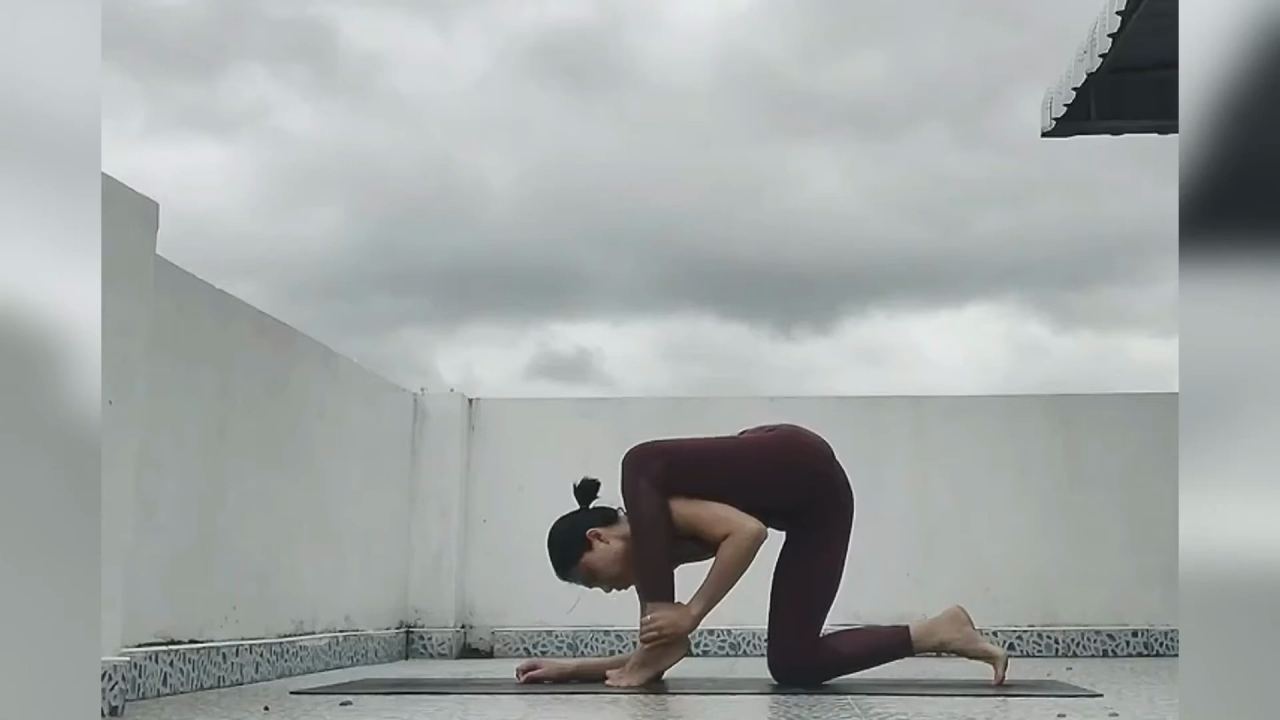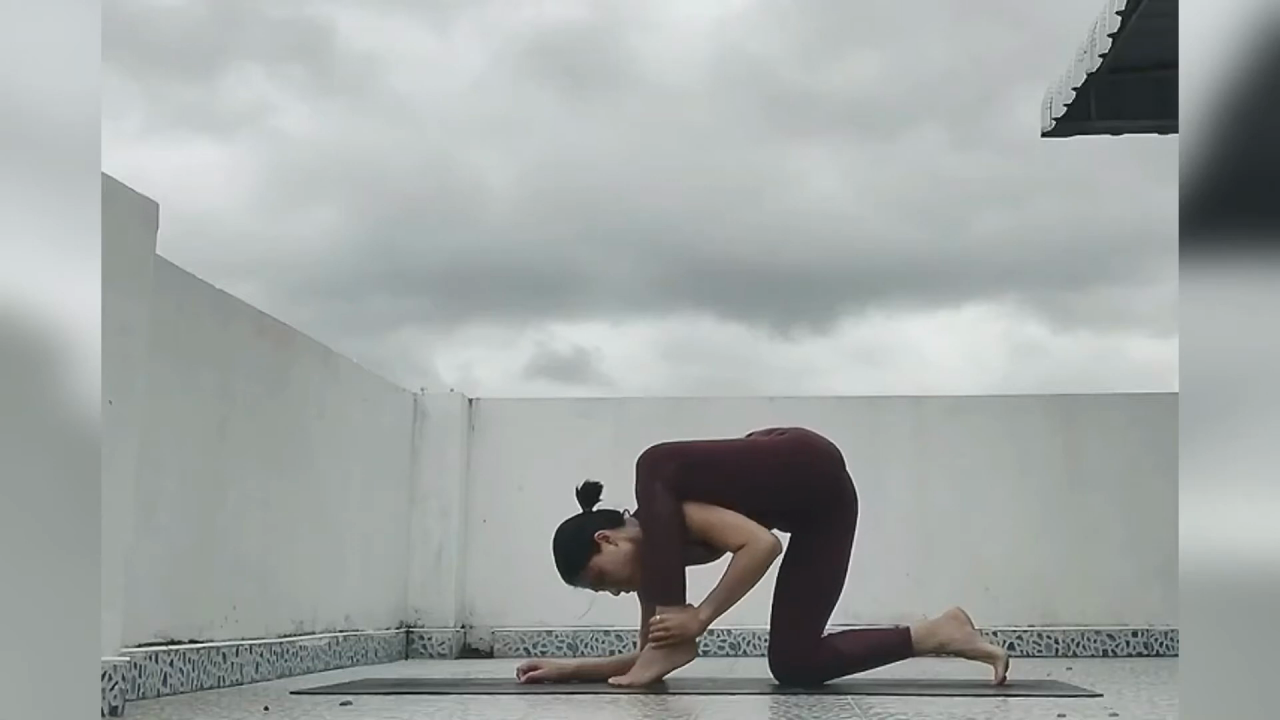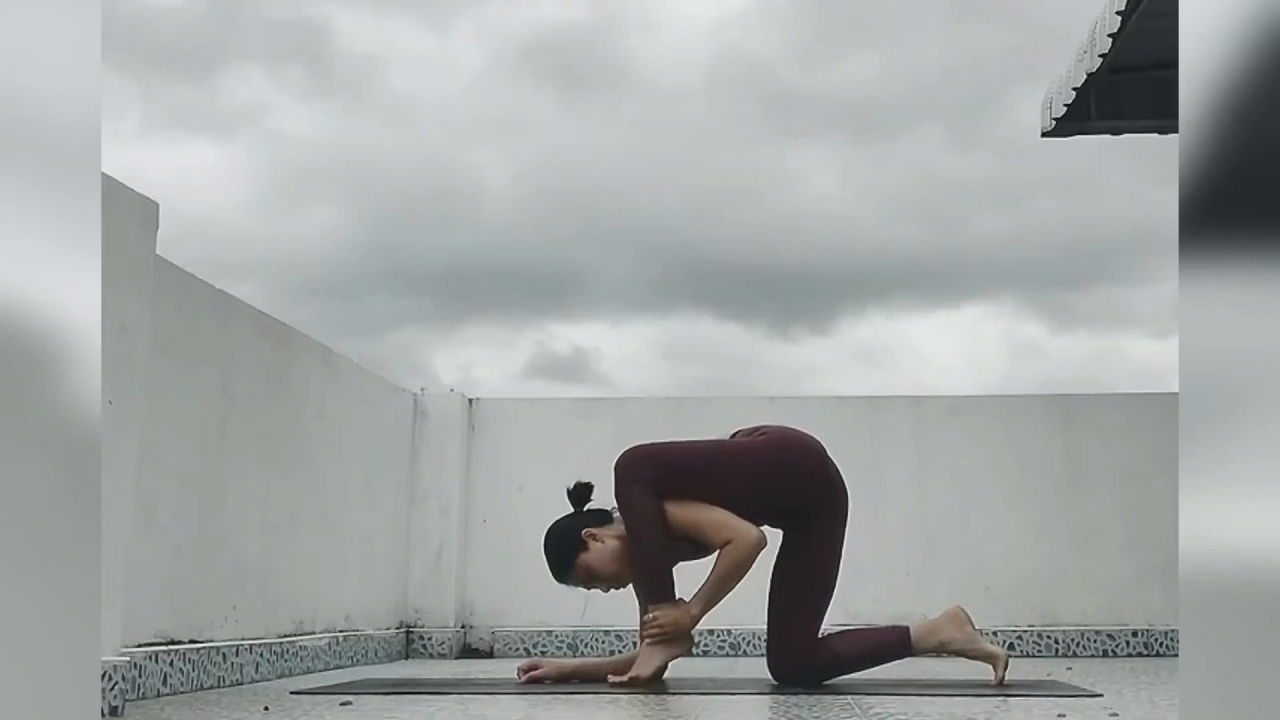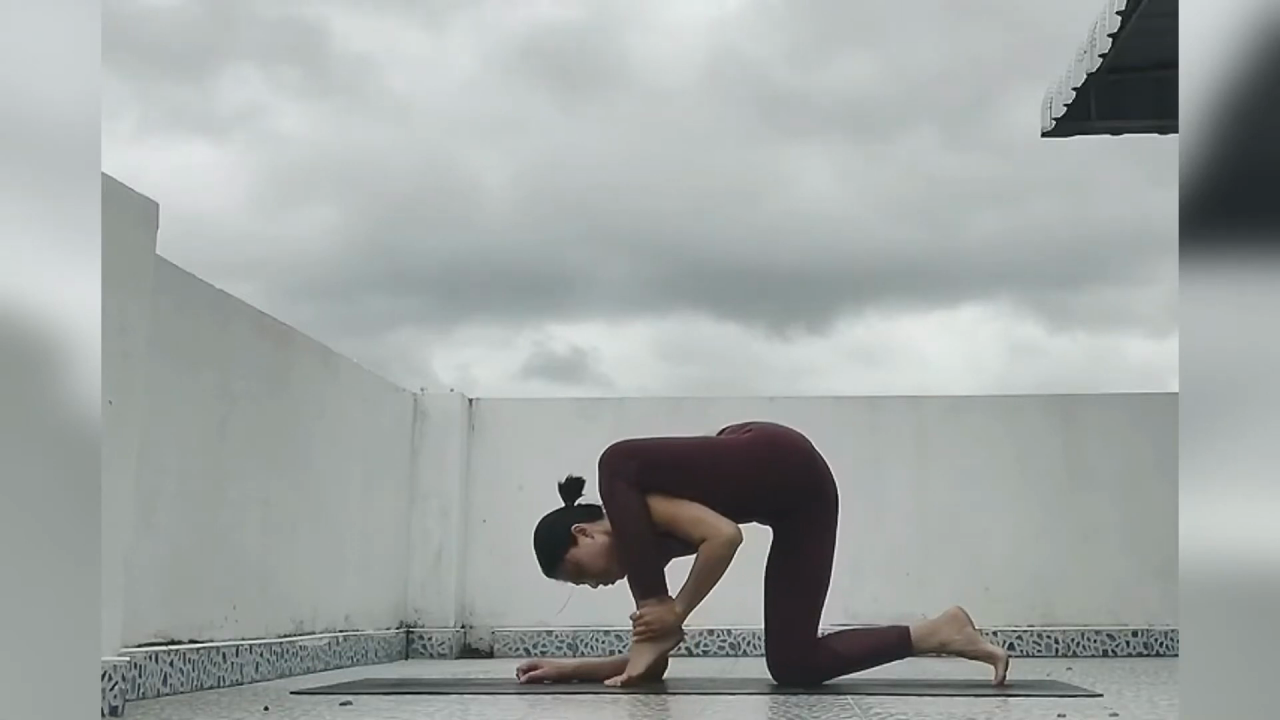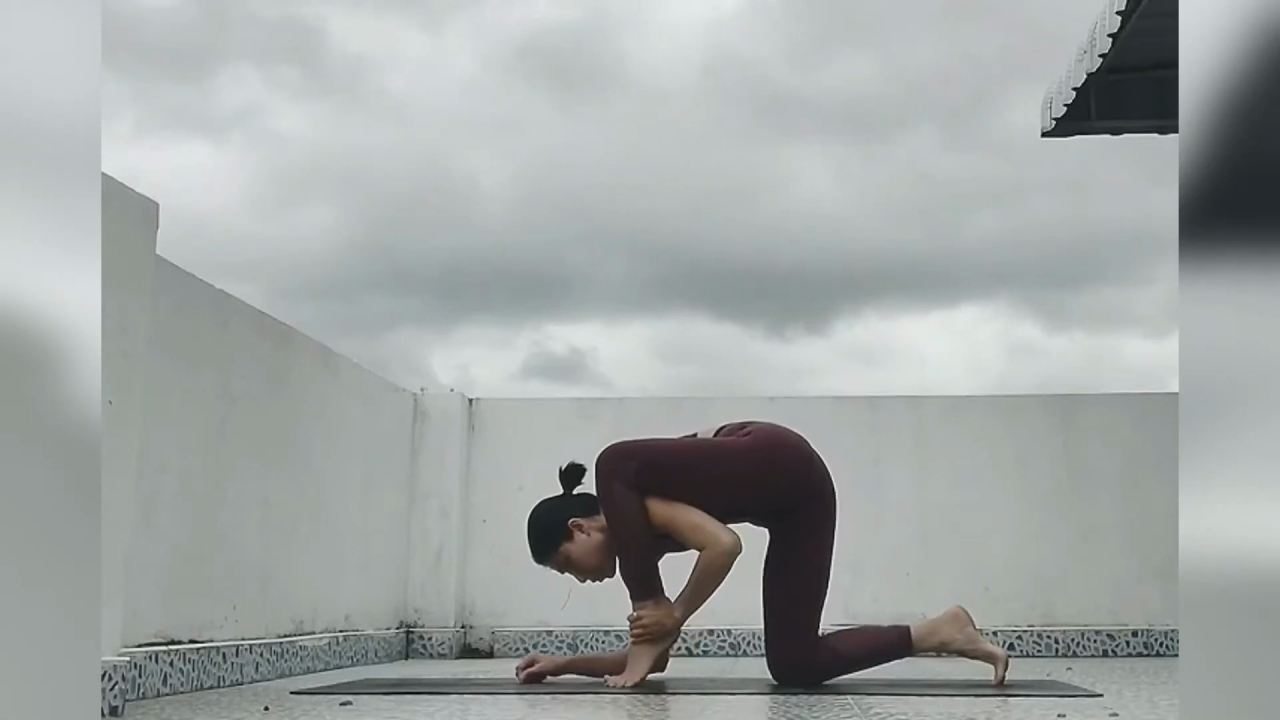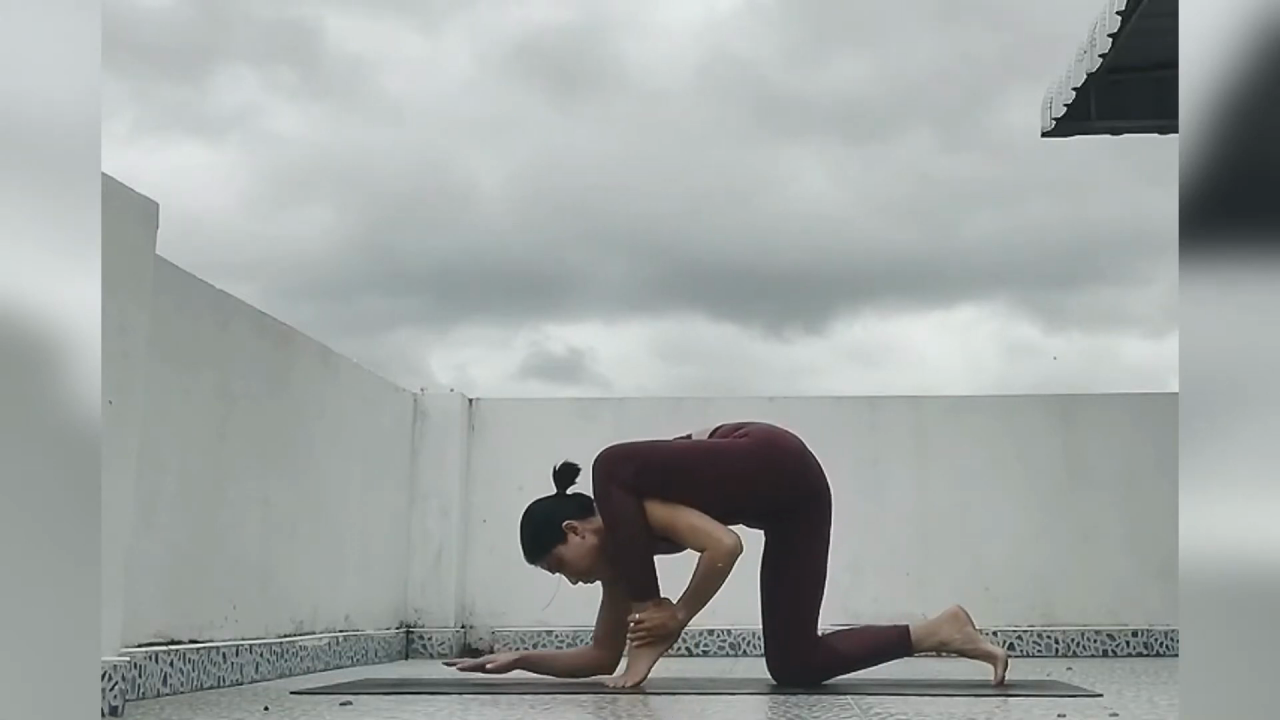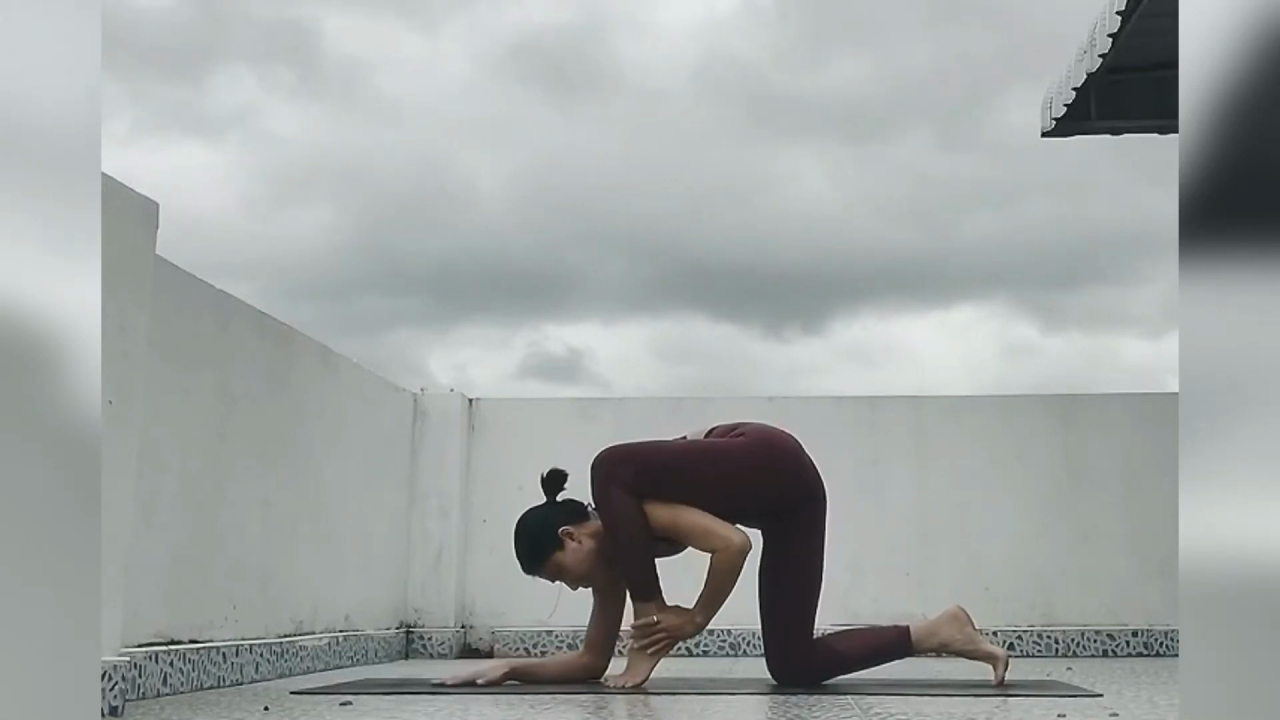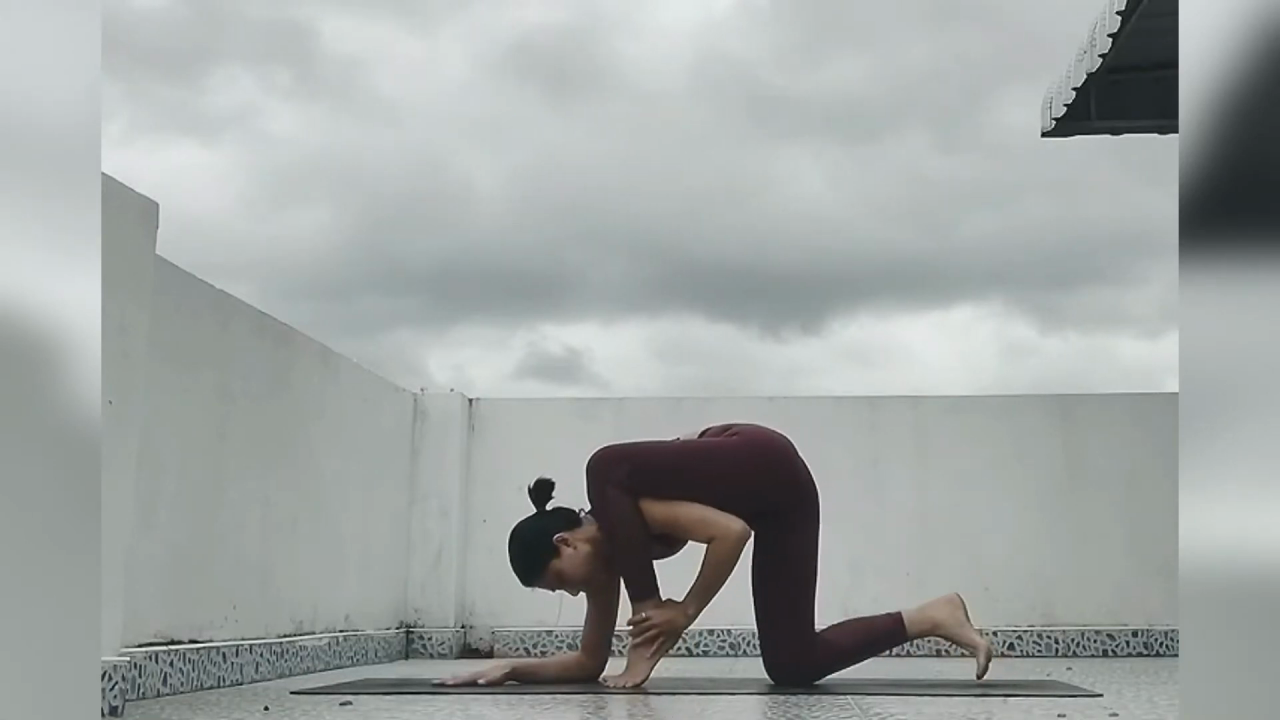
dt=0.4s
person 1, frame 1
left shoulder: (648, 474)
right shoulder: (652, 552)
left elbow: (749, 532)
right elbow: (646, 667)
left wrist: (689, 615)
right wrist: (569, 668)
left hip: (808, 468)
right hip: (815, 505)
left knee: (642, 463)
right knee: (793, 664)
right ankle: (941, 632)
person 1, frame 2
left shoulder: (660, 500)
right shoulder: (651, 556)
left elbow: (762, 545)
right elbow: (650, 659)
left wrist: (698, 618)
right wrist: (569, 668)
left hip: (813, 470)
right hip: (820, 507)
left knee: (657, 466)
right knee: (794, 664)
left ankle: (674, 640)
right ankle: (942, 634)
person 1, frame 3
left shoulder: (642, 495)
right shoulder: (648, 551)
left elbow: (747, 539)
right elbow: (651, 666)
left wrist: (689, 614)
right wrist: (568, 667)
left hip: (800, 468)
right hip: (812, 500)
left knee: (635, 467)
right knee: (793, 664)
left ankle: (668, 633)
right ankle: (942, 633)
person 1, frame 4
left shoulder: (629, 494)
right shoulder: (643, 546)
left elbow: (725, 535)
right elbow: (653, 665)
left wrist: (676, 613)
right wrist: (567, 668)
left hip: (788, 463)
right hip: (804, 496)
left knee: (618, 463)
right knee: (794, 664)
right ankle: (942, 633)
person 1, frame 5
left shoulder: (630, 496)
right shoulder: (636, 541)
left elbow: (724, 545)
right elbow: (650, 661)
left wrist: (672, 616)
right wrist: (566, 664)
left hip: (784, 464)
right hip: (798, 498)
left knee: (613, 463)
right knee: (794, 665)
right ankle: (943, 632)
person 1, frame 6
left shoulder: (626, 499)
right shoulder: (618, 547)
left elbow: (724, 546)
right elbow: (601, 656)
left wrist: (675, 618)
right wrist: (517, 659)
left hip: (781, 465)
right hip: (795, 499)
left knee: (611, 466)
right knee: (794, 665)
left ankle: (649, 633)
right ankle: (939, 632)
person 1, frame 7
left shoulder: (619, 490)
right shoulder: (611, 552)
left elbow: (733, 545)
right elbow: (591, 661)
left wrist: (695, 620)
right wrist: (510, 668)
left hip: (776, 465)
right hip: (785, 497)
left knee: (610, 468)
right knee: (794, 665)
right ankle: (940, 632)
person 1, frame 8
left shoulder: (615, 493)
right shoulder: (603, 553)
left elbow: (732, 533)
right elbow: (588, 663)
left wrist: (686, 612)
right wrist: (512, 668)
left hip: (771, 468)
right hip: (773, 499)
right knee: (793, 665)
right ankle: (931, 617)
